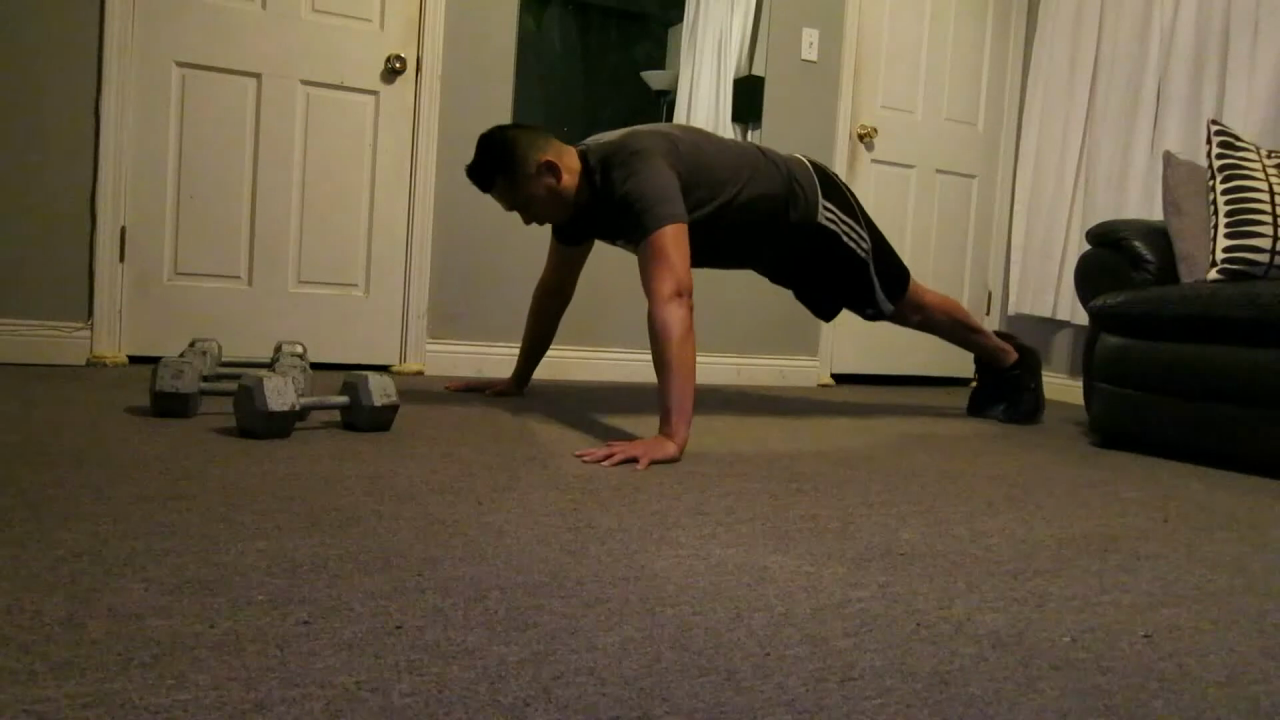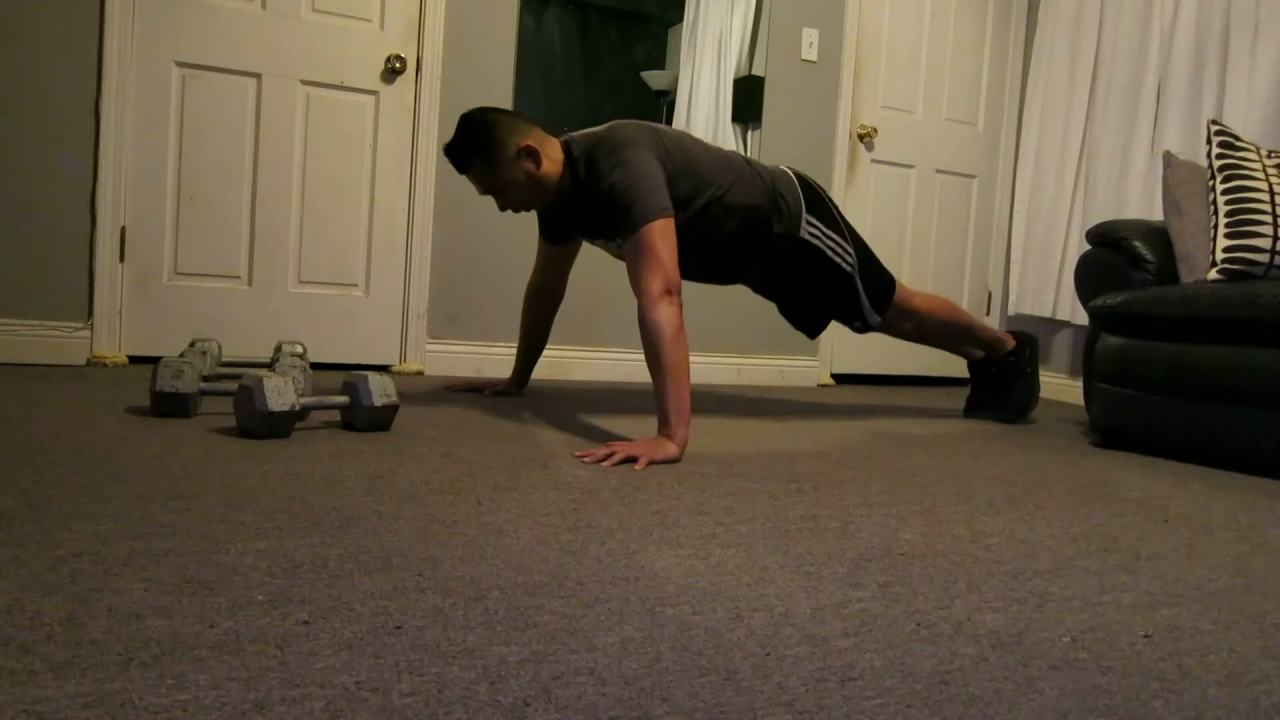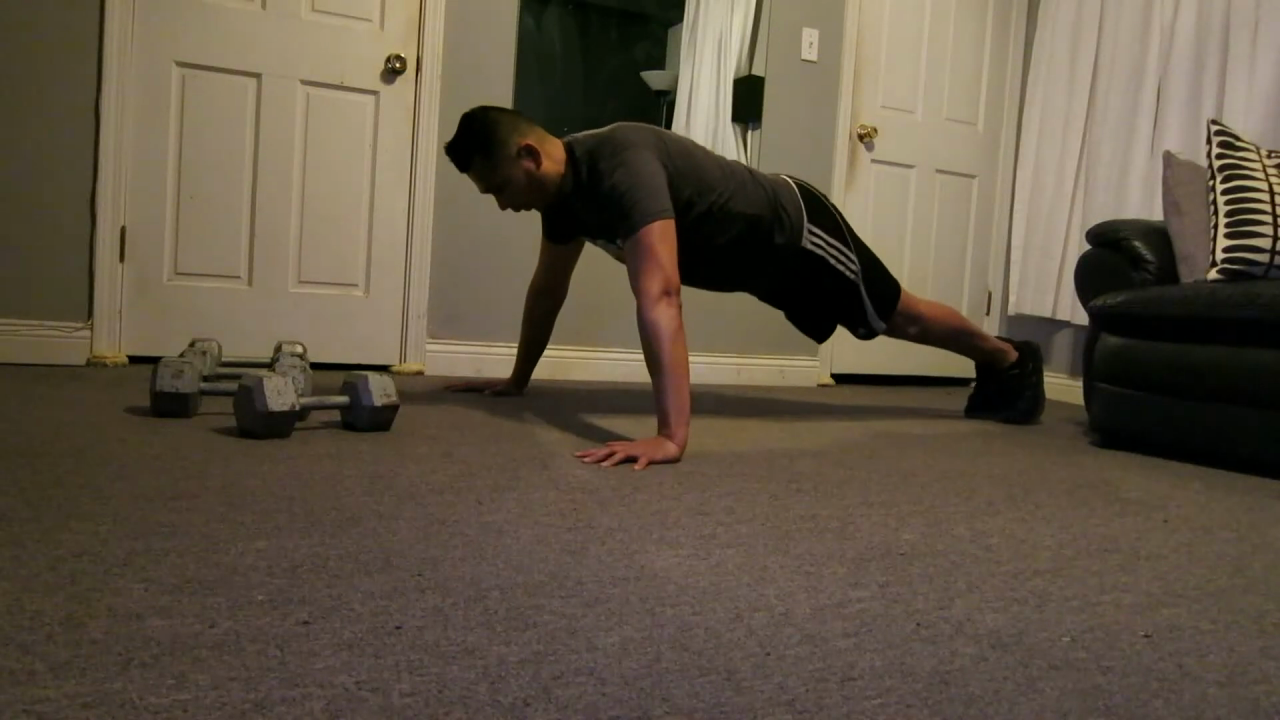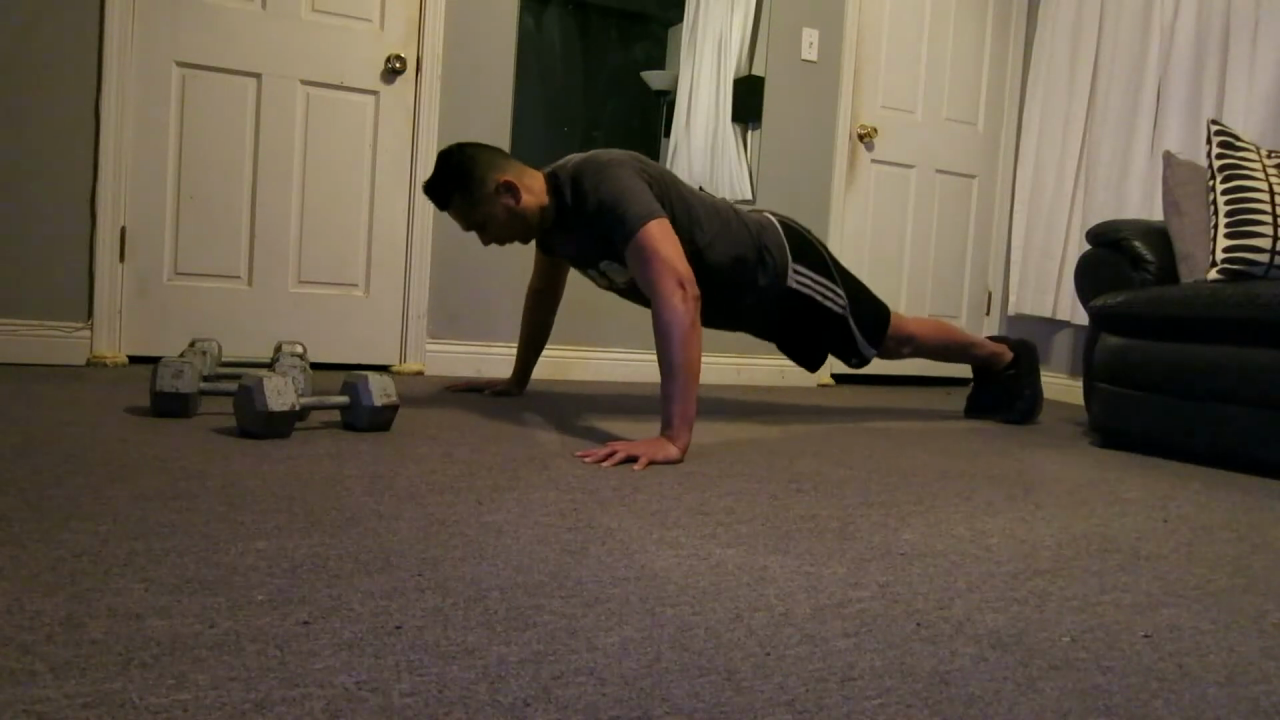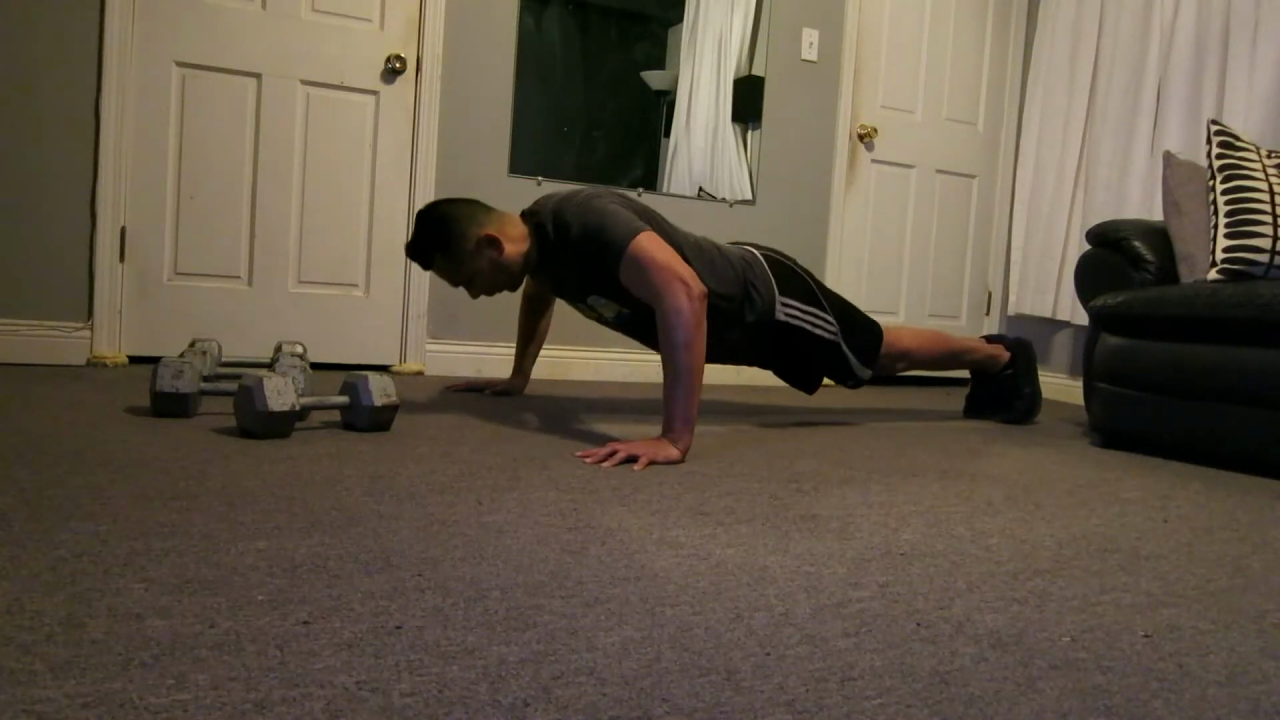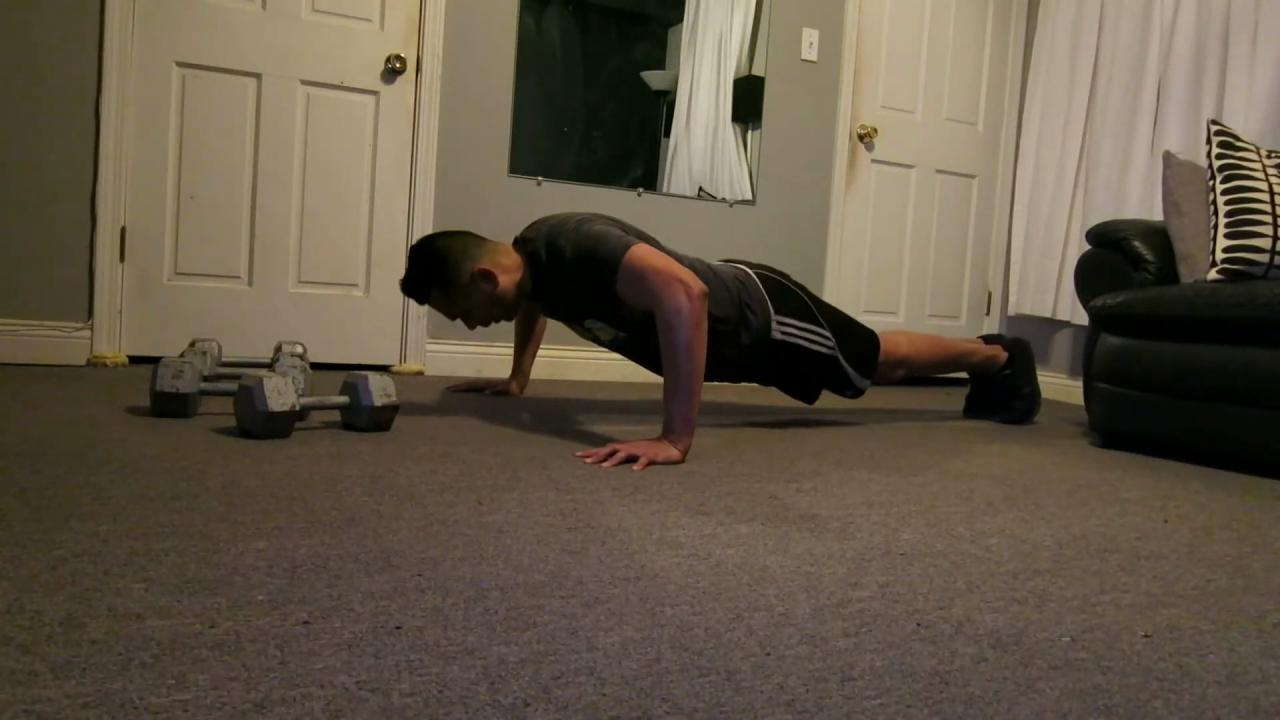
dt=0.4s
person 1, frame 1
left shoulder: (634, 172)
right shoulder: (576, 188)
left elbow: (671, 298)
right elbow: (554, 288)
left wrist: (670, 436)
right wrist: (518, 378)
left hip: (808, 210)
right hip: (769, 235)
left knee: (905, 304)
right knee: (888, 312)
left ankle: (1011, 359)
right ankle: (993, 357)
person 1, frame 2
left shoulder: (620, 165)
right shoulder: (562, 186)
left elbow: (660, 297)
right elbow: (545, 287)
left wrist: (672, 435)
right wrist: (517, 379)
left hip: (791, 222)
right hip: (756, 249)
left knee: (894, 313)
right knee: (885, 322)
left ankle: (1007, 350)
right ankle: (984, 363)
person 1, frame 3
left shoulder: (621, 165)
right shoulder: (564, 185)
left elbow: (659, 297)
right elbow: (548, 286)
left wrist: (672, 436)
right wrist: (517, 380)
left hip: (794, 230)
right hip: (756, 255)
left knee: (900, 318)
right knee: (891, 326)
left ankle: (1011, 360)
right ankle: (995, 366)
person 1, frame 4
left shoulder: (603, 187)
right shoulder: (551, 205)
left elbow: (678, 293)
right elbow: (544, 291)
left wrist: (674, 437)
right wrist: (517, 380)
left hip: (778, 268)
right hip: (749, 282)
left knee: (892, 340)
right knee: (886, 344)
left ankle: (1006, 360)
right ankle: (996, 363)
person 1, frame 5
left shoulder: (584, 223)
right shoulder: (537, 235)
left elbow: (684, 294)
right elbow: (539, 294)
left wrist: (675, 438)
right wrist: (517, 378)
left hip: (765, 299)
right hip: (739, 300)
left knee: (885, 354)
right knee: (881, 358)
left ankle: (1003, 360)
right ankle: (992, 360)
person 1, frame 6
left shoulder: (578, 249)
right shoulder: (530, 255)
left elbow: (685, 295)
left wrist: (675, 439)
right wrist: (518, 377)
left hip: (760, 315)
right hip: (737, 311)
left knee: (883, 360)
right knee: (879, 360)
left ankle: (1002, 357)
right ankle: (990, 355)
